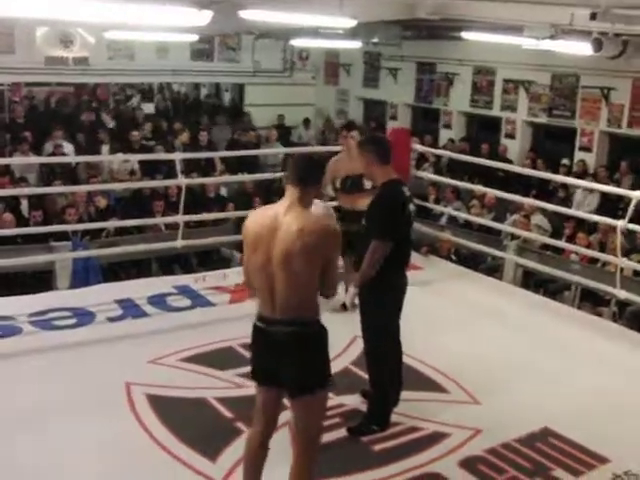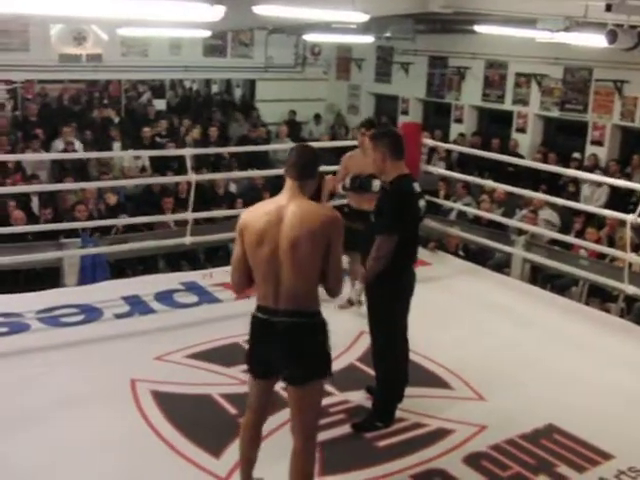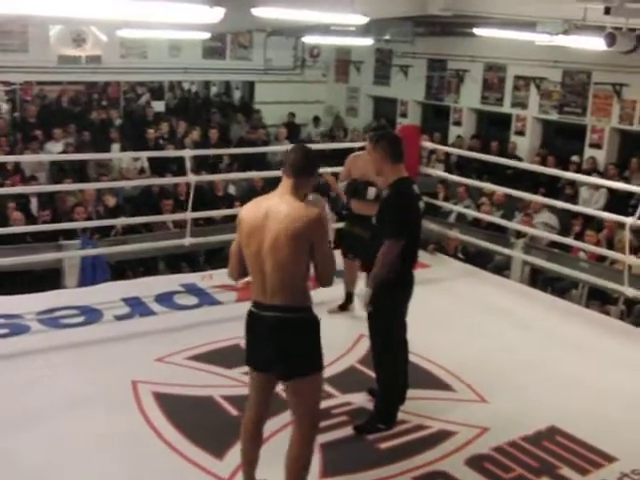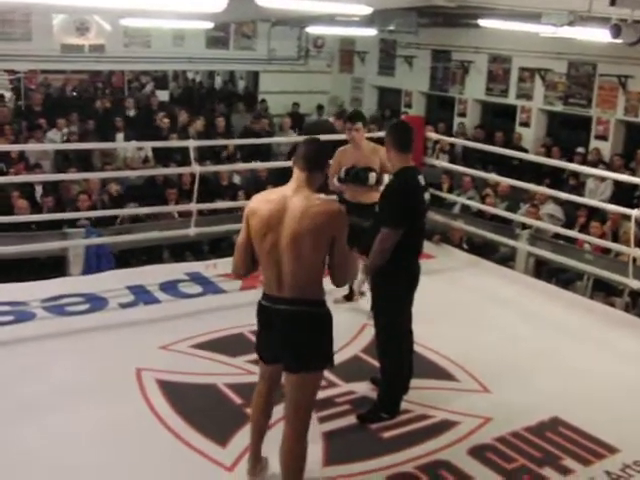
dt=0.5s
person 1, frame 1
left shoulder: (253, 220)
right shoulder: (324, 230)
right elbow: (327, 290)
left hip: (264, 334)
right hip: (303, 338)
left knee: (264, 418)
right knee: (305, 444)
person 1, frame 2
left shoulder: (249, 216)
right shoulder: (328, 220)
left elbow: (238, 284)
right elbow: (334, 289)
left hip: (263, 325)
right hip: (304, 329)
left knee: (256, 410)
right knee: (305, 435)
person 1, frame 3
left shoulder: (248, 211)
right shoulder: (310, 217)
left elbow: (235, 272)
right elbow: (325, 279)
left hip: (257, 319)
right hip: (295, 324)
left knee: (256, 409)
right knee: (305, 424)
person 1, frame 4
left shoulder: (256, 204)
right shoulder: (332, 213)
left elbow: (239, 269)
right elbow: (341, 279)
right wrist: (349, 253)
left hip: (268, 310)
right hip: (308, 317)
left knee: (266, 384)
right knee: (297, 418)
person 2, frame 1
left shoulder: (384, 199)
right shoulder: (400, 190)
left elbow: (378, 250)
left wrist: (357, 284)
left hip: (380, 284)
right hip: (394, 279)
left knee: (378, 345)
right knee: (389, 339)
left ankle: (378, 415)
right ankle: (389, 392)
person 2, frame 2
left shoulder: (393, 194)
right shoulder: (411, 186)
left elbow: (384, 246)
left wrist: (363, 280)
left hip: (388, 280)
right hip: (403, 274)
left knee: (384, 343)
right knee: (396, 336)
left ankle: (383, 411)
right ankle: (395, 389)
person 2, frame 3
left shoulder: (397, 197)
right shoulder: (407, 188)
left elbow: (390, 249)
left wrist: (370, 286)
left hip: (388, 283)
right hip: (399, 279)
left knee: (384, 345)
right knee: (395, 338)
left ankle: (385, 414)
right ankle: (395, 391)
person 2, frame 4
left shoulder: (397, 187)
right shoulder: (417, 179)
left elbow: (387, 238)
left wrist: (365, 272)
left hip: (393, 272)
right hip: (408, 266)
left knee: (389, 334)
right knee: (401, 328)
left ankle: (388, 402)
right ankle: (400, 380)
person 3, frame 1
right shoulder: (335, 162)
right elbow: (327, 188)
left wrist: (369, 184)
right wrist: (335, 186)
right hip: (344, 216)
right knee: (347, 259)
right ankle: (348, 299)
person 3, frame 2
right shoulder: (349, 158)
right elbow: (336, 185)
left wrist: (378, 185)
right wrist: (347, 184)
right hip: (353, 213)
right knee: (353, 256)
right ankle: (355, 294)
person 3, frame 3
right shoulder: (353, 159)
right elbow: (340, 184)
left wrist: (376, 195)
right wrist: (346, 189)
left hip: (375, 221)
right hip: (353, 217)
left knee: (373, 267)
right knee: (350, 262)
right ankle: (347, 300)
person 3, frame 4
left shoulder: (378, 152)
right shoulder: (341, 153)
right elbow: (332, 183)
left wrist: (376, 179)
right wrist: (343, 179)
left hip: (372, 209)
right hip: (349, 207)
right ankle: (352, 291)
